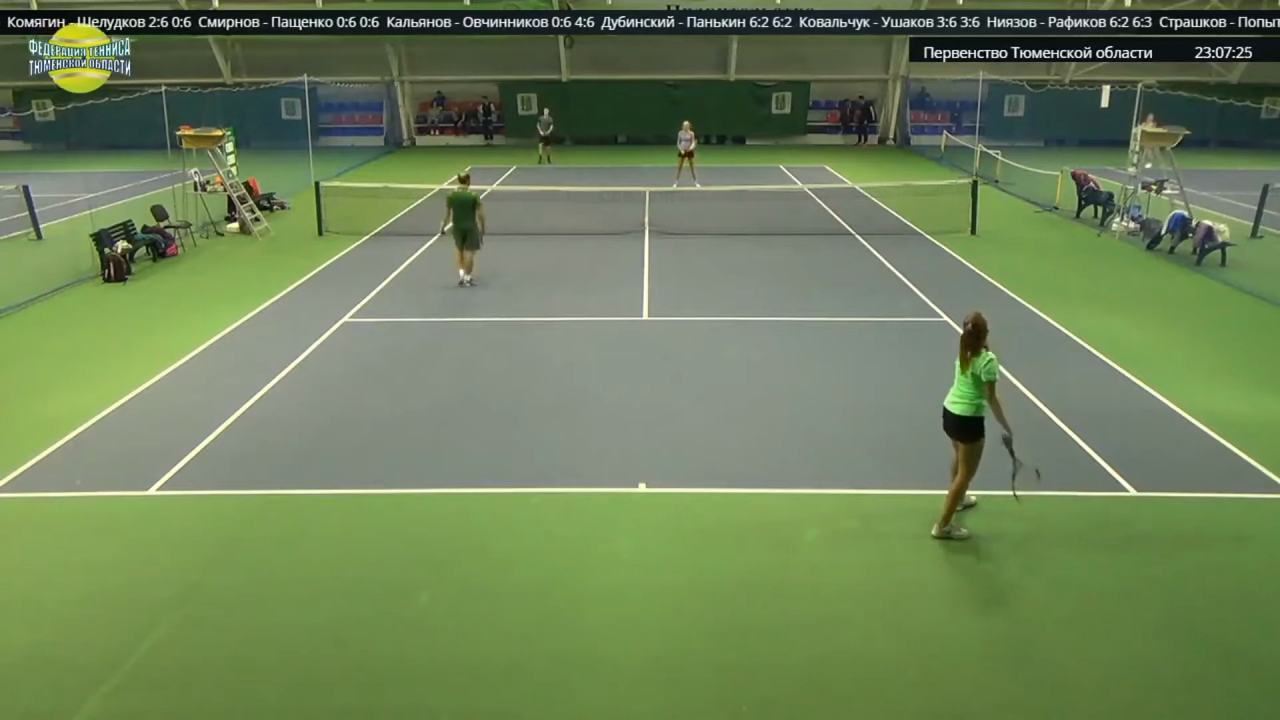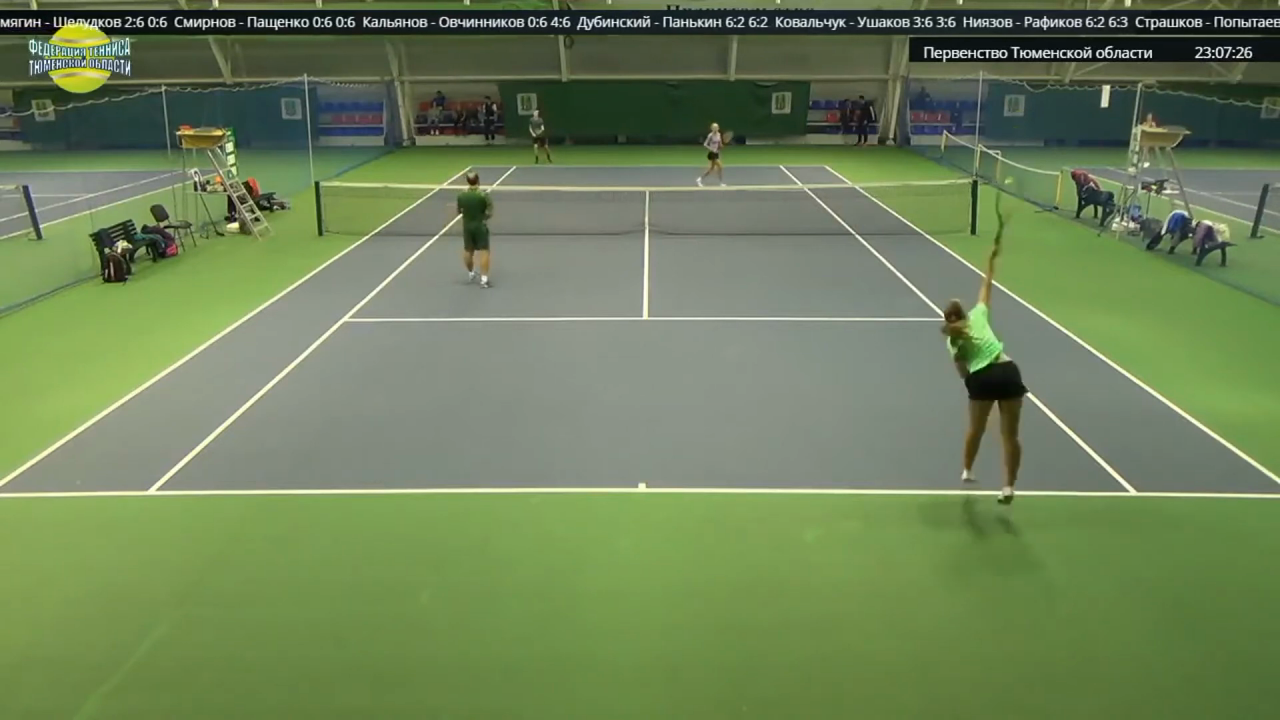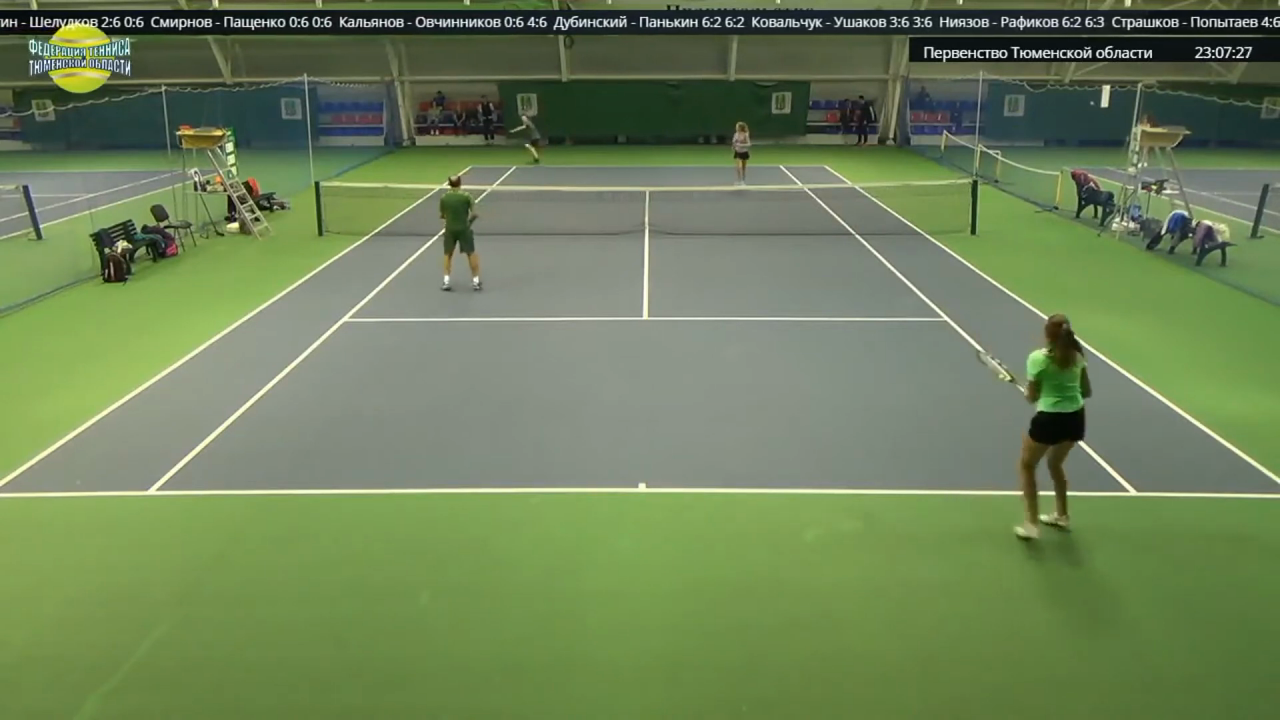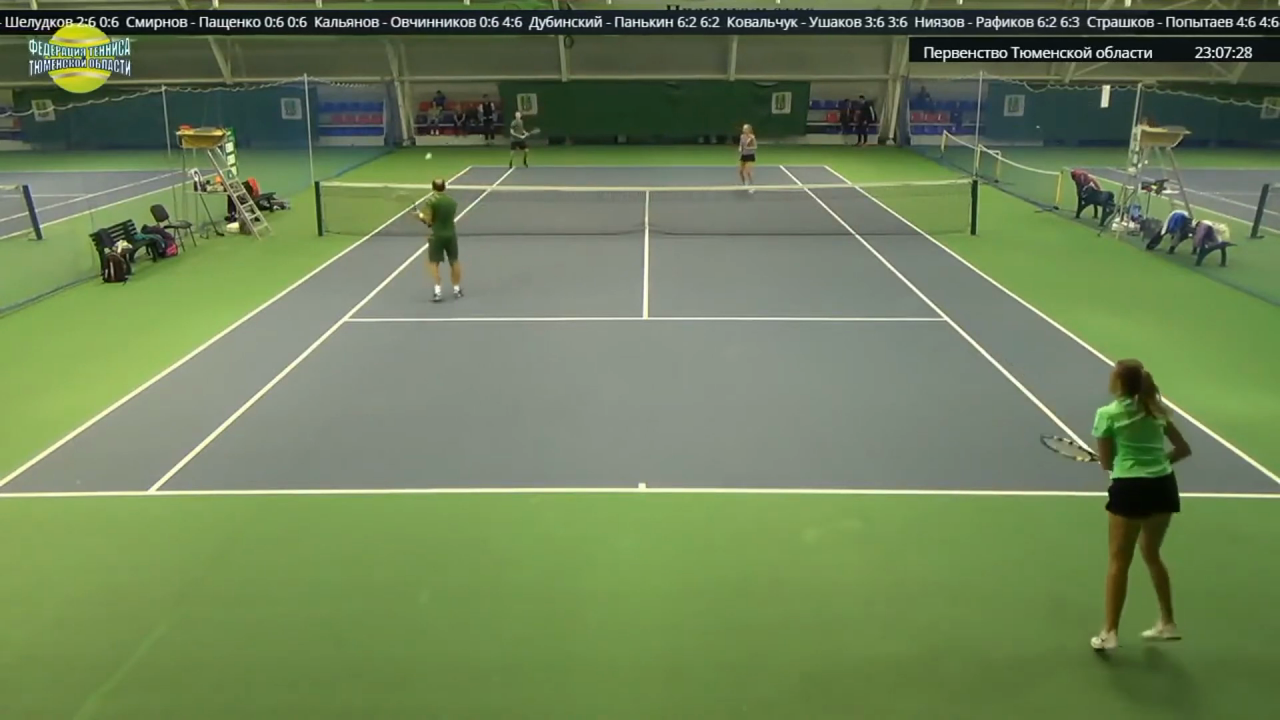
dt=1s
person 1, frame 1
left shoulder: (963, 352)
right shoulder: (987, 360)
right elbow: (991, 398)
right wrist: (1005, 425)
left hip: (949, 411)
right hip: (968, 420)
left knee: (959, 459)
right knee: (966, 473)
left ankle: (959, 498)
right ankle: (943, 525)
person 1, frame 2
left shoulder: (954, 340)
right shoulder: (976, 316)
left elbow: (963, 374)
right elbow: (986, 284)
right wrist: (992, 259)
left hip: (981, 380)
right hip: (1007, 374)
left knee: (976, 429)
right knee: (1010, 436)
left ankle: (967, 471)
right ankle: (1009, 486)
person 1, frame 3
left shoulder: (1037, 358)
right shoulder: (1077, 357)
left elbow: (1031, 396)
right elbow: (1086, 392)
left hip: (1050, 420)
right hip: (1075, 417)
left knee: (1026, 466)
right knee: (1054, 464)
left ankle: (1031, 523)
right ankle: (1061, 515)
person 1, frame 4
left shoulder: (1107, 414)
right shoulder: (1156, 411)
left elbow: (1106, 463)
right elbow: (1183, 450)
left hip: (1129, 488)
right hip: (1164, 486)
left knee: (1119, 561)
right knee: (1151, 555)
left ankle: (1110, 632)
right ankle: (1167, 623)
